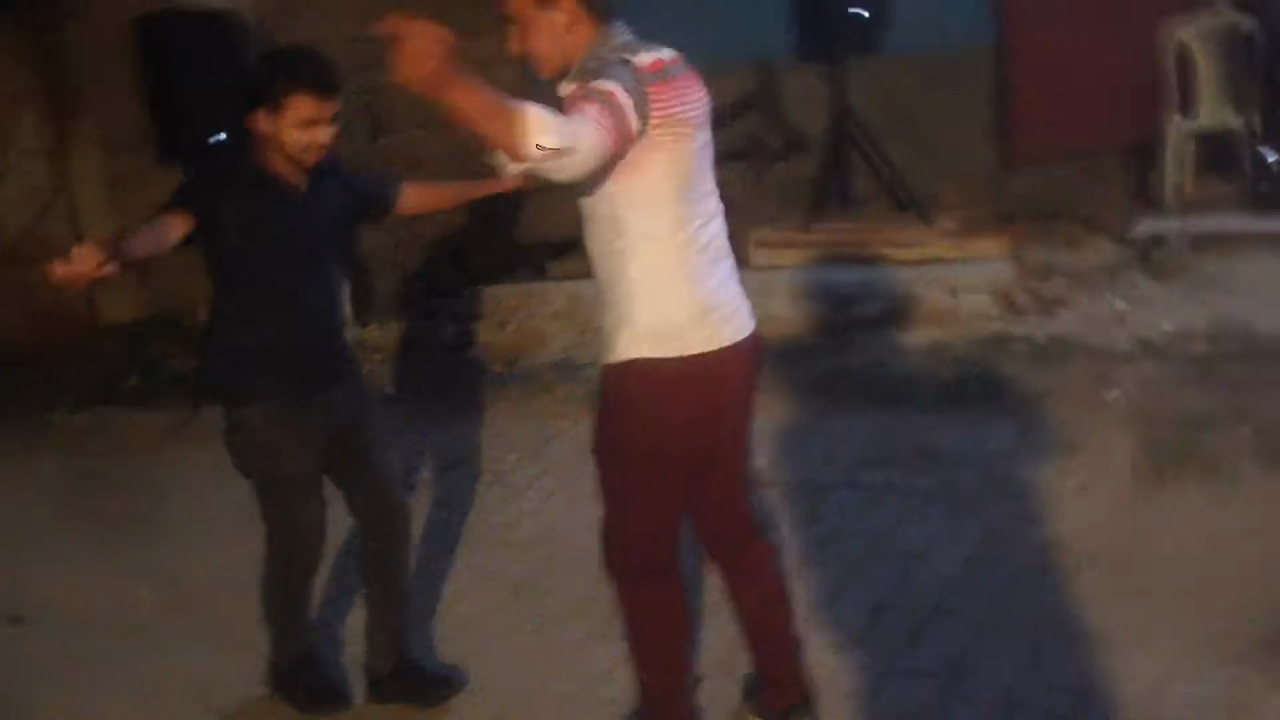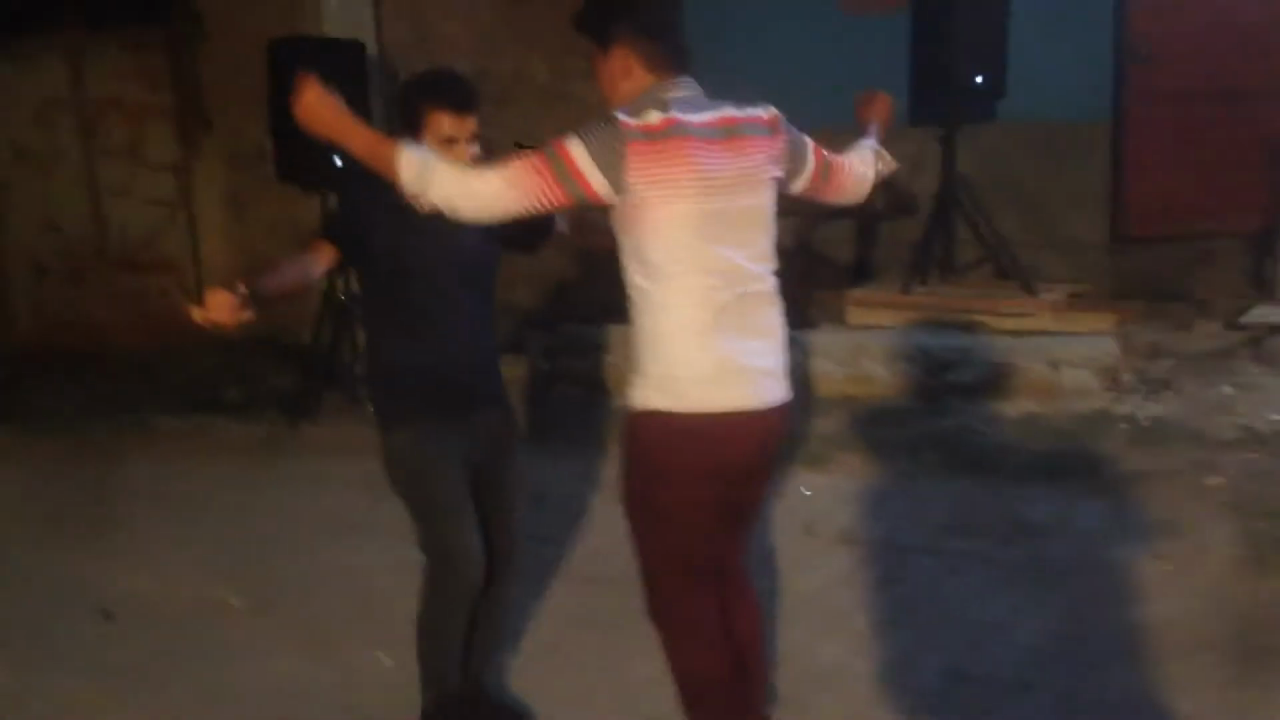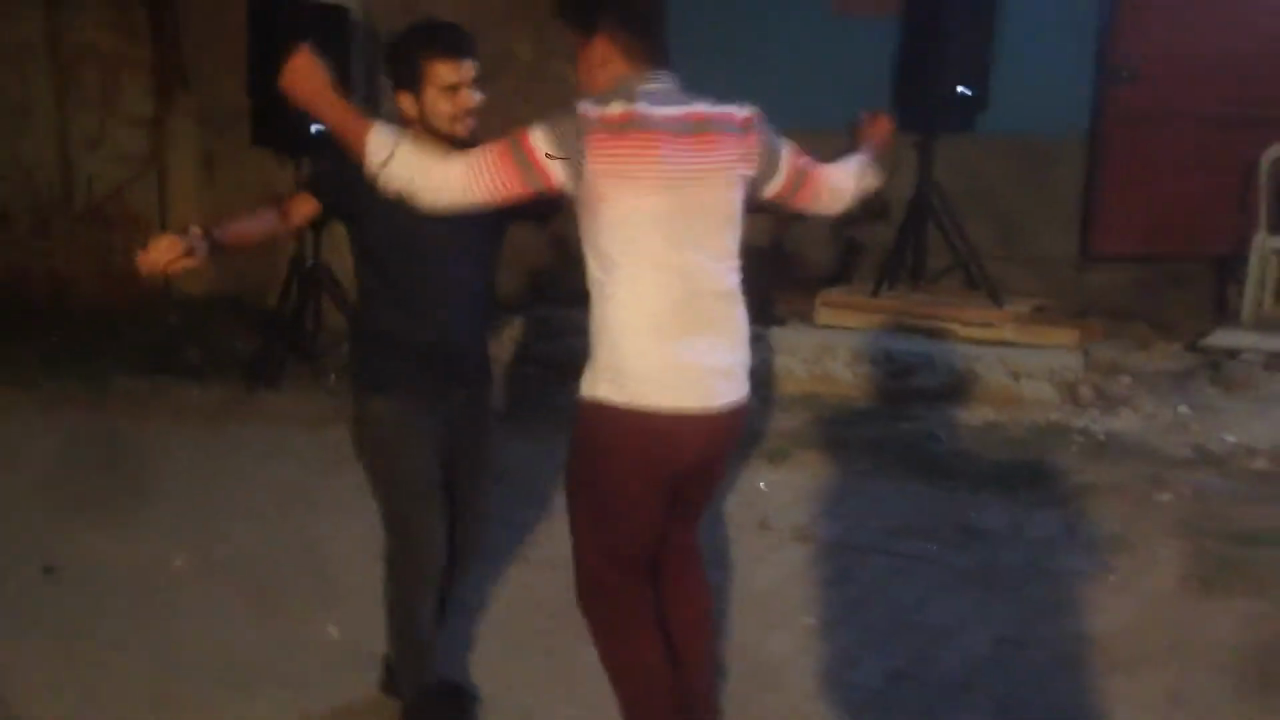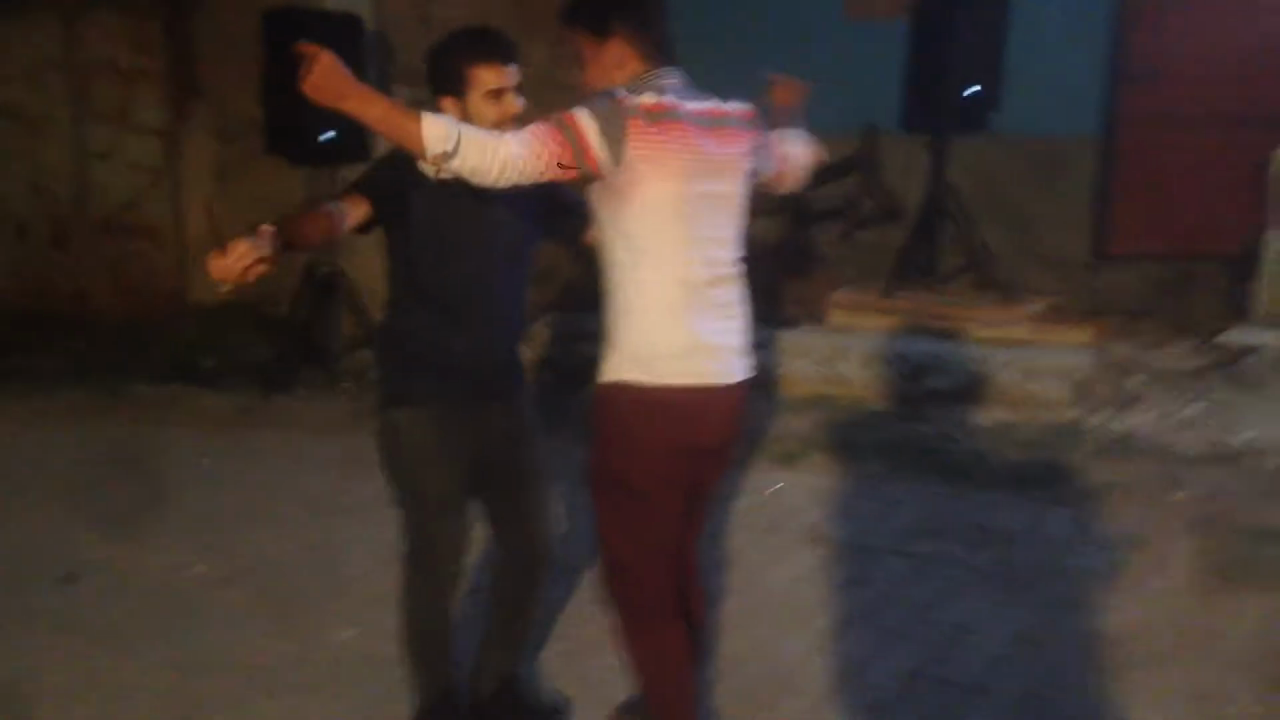
dt=0.4s
person 1, frame 1
left shoulder: (620, 80)
right shoulder: (657, 64)
left elbow: (566, 147)
left wrist: (448, 82)
left hip: (663, 362)
right hip: (723, 341)
left knee: (638, 549)
right knee: (729, 523)
person 1, frame 2
left shoulder: (621, 142)
right shoulder: (761, 128)
left elbow: (478, 194)
right elbow: (847, 180)
left wrist: (342, 130)
right wrist: (872, 133)
left hip: (677, 412)
right hip: (763, 402)
left knee: (682, 597)
right knee: (721, 567)
person 1, frame 3
left shoulder: (587, 133)
right shoulder: (739, 127)
left elbow: (441, 182)
right elbow: (828, 193)
left wrist: (325, 101)
right wrist: (871, 153)
left hip: (631, 409)
right hip: (720, 401)
left knee: (612, 587)
right knee: (676, 554)
person 1, frame 4
left shoulder: (617, 120)
right shoulder: (733, 121)
left elbow: (493, 157)
right elbow: (791, 168)
left wrist: (354, 96)
right wrist: (788, 120)
left hip: (651, 390)
right hip: (725, 383)
left knee: (640, 581)
right knee: (673, 558)
person 2, frame 1
left shoulder: (339, 180)
right shoulder: (224, 182)
left elbow: (411, 195)
right elbow: (167, 228)
left wrist: (494, 181)
right wrist: (109, 253)
left hip: (335, 379)
right hip: (267, 397)
left knee: (388, 514)
right knee: (298, 536)
left ankle: (391, 665)
right ankle: (293, 665)
person 2, frame 2
right shoulder: (374, 206)
left elbow: (557, 231)
right elbow: (317, 259)
right wrist: (252, 294)
left hip: (487, 408)
right hip: (416, 418)
left knee: (498, 552)
right knee: (459, 559)
person 2, frame 3
right shoulder: (367, 167)
right elbow: (289, 212)
right wrist: (205, 241)
left hip: (469, 387)
right hip: (394, 394)
left knee: (462, 541)
right knee: (420, 548)
person 2, frame 4
left shoulder: (530, 183)
right shoulder: (411, 175)
right elbow: (342, 214)
right wrist: (271, 241)
left hip: (501, 398)
right hip: (423, 405)
left knee: (529, 546)
right knee: (437, 560)
